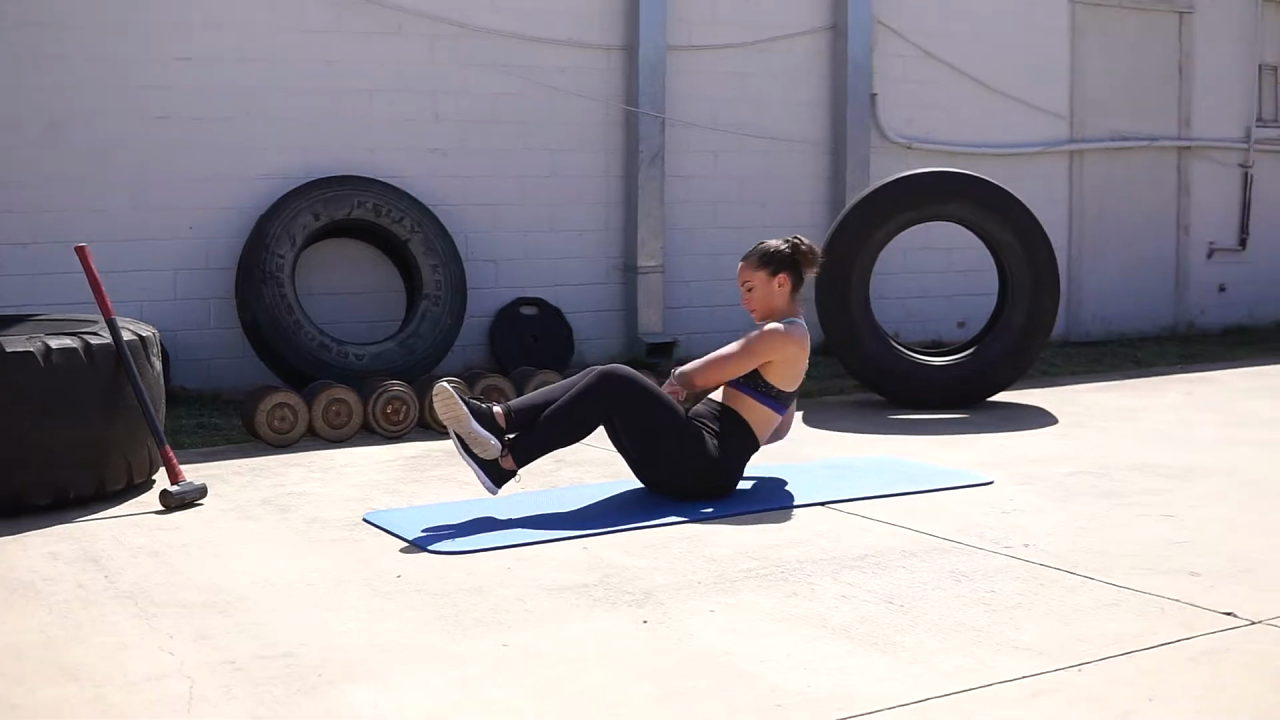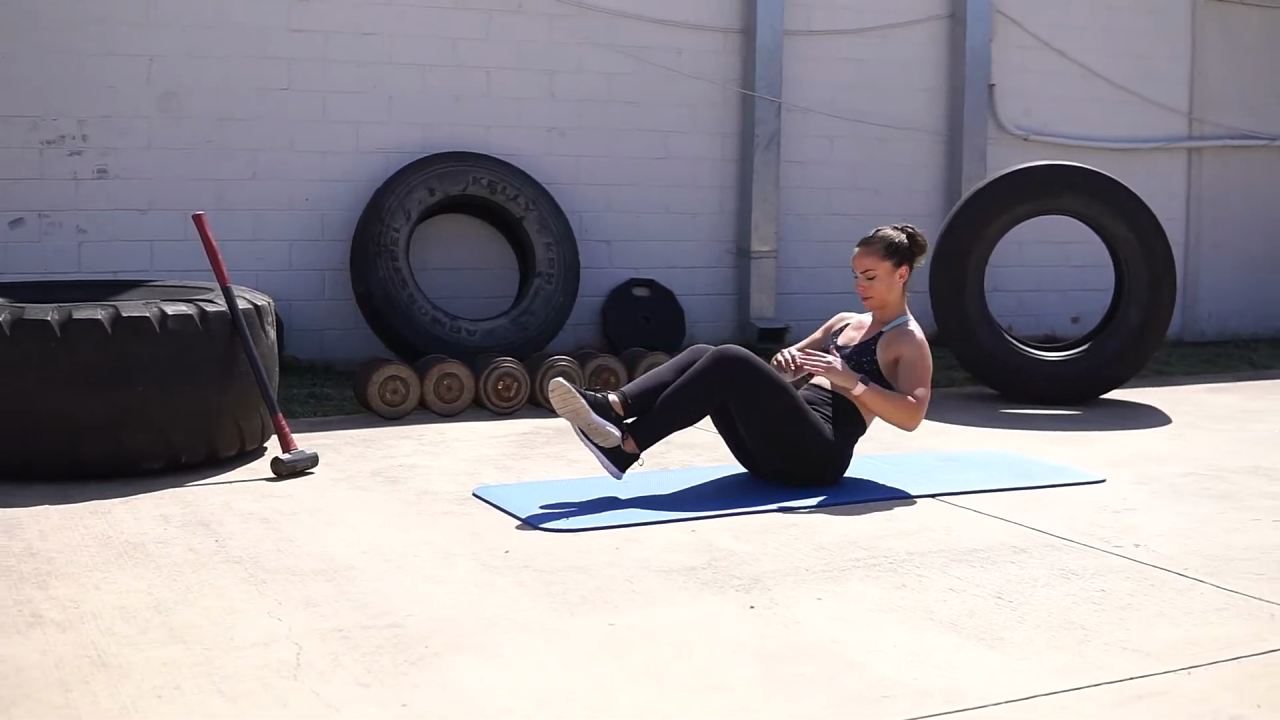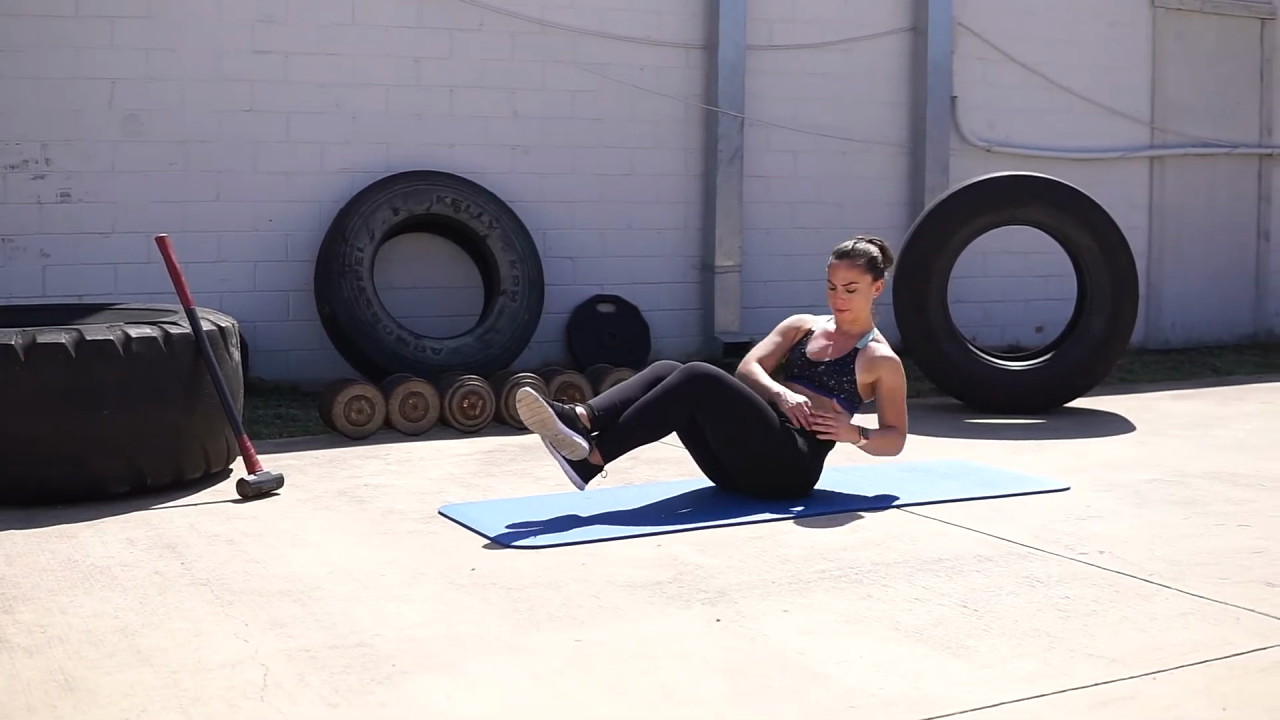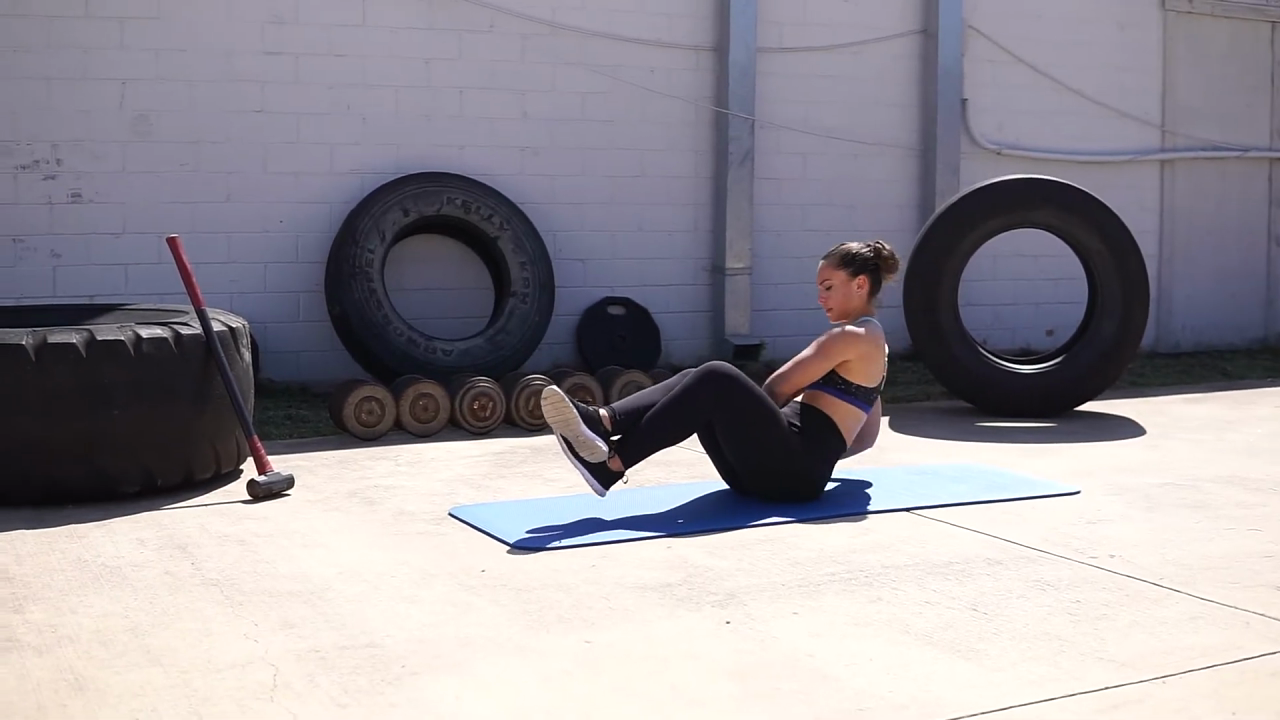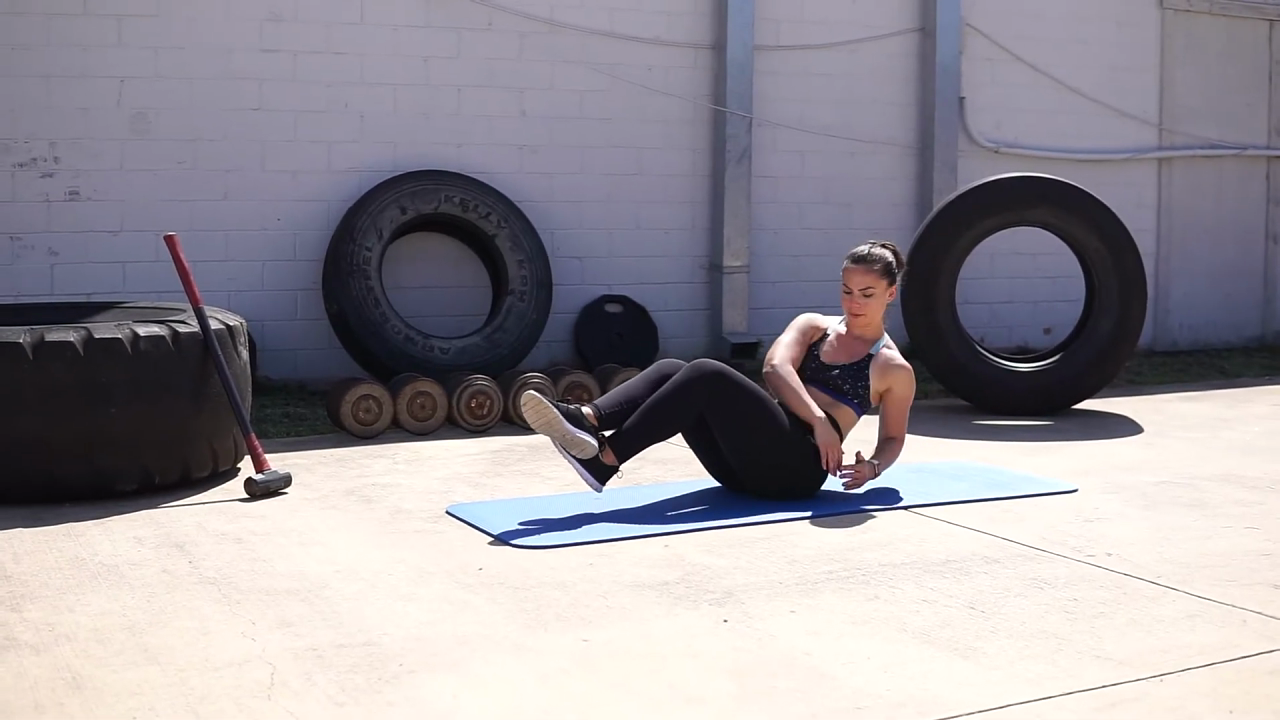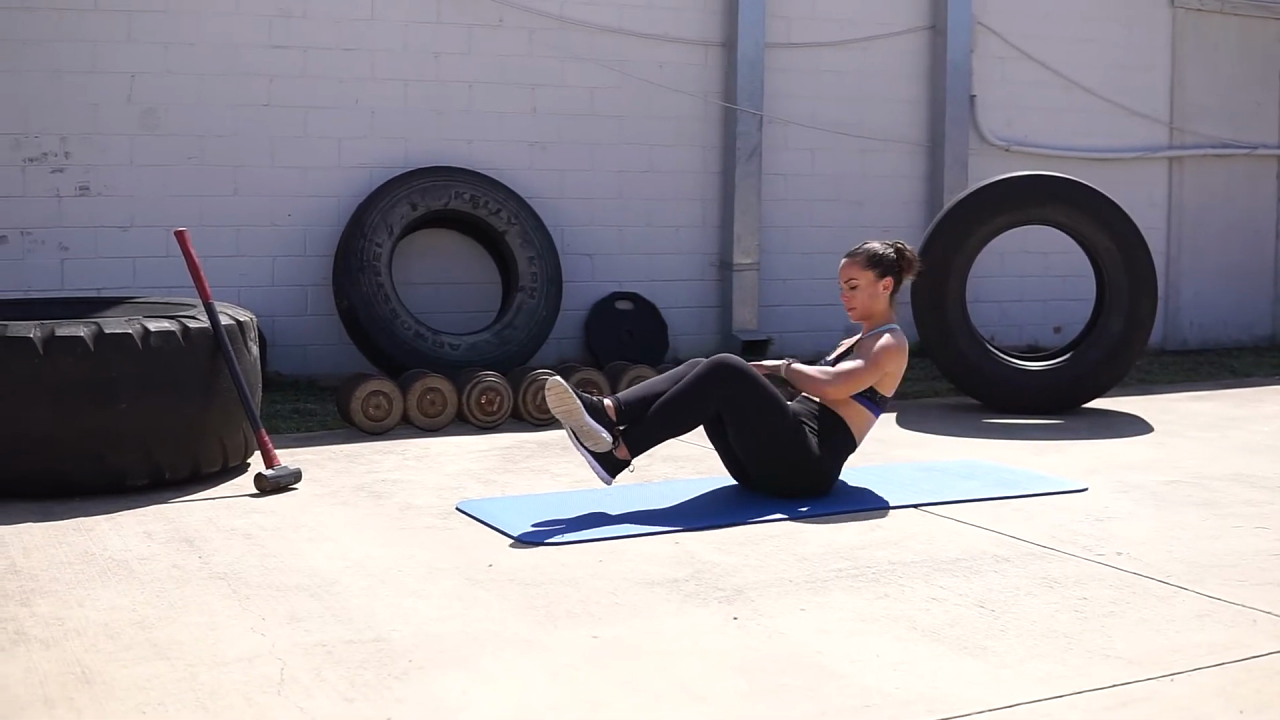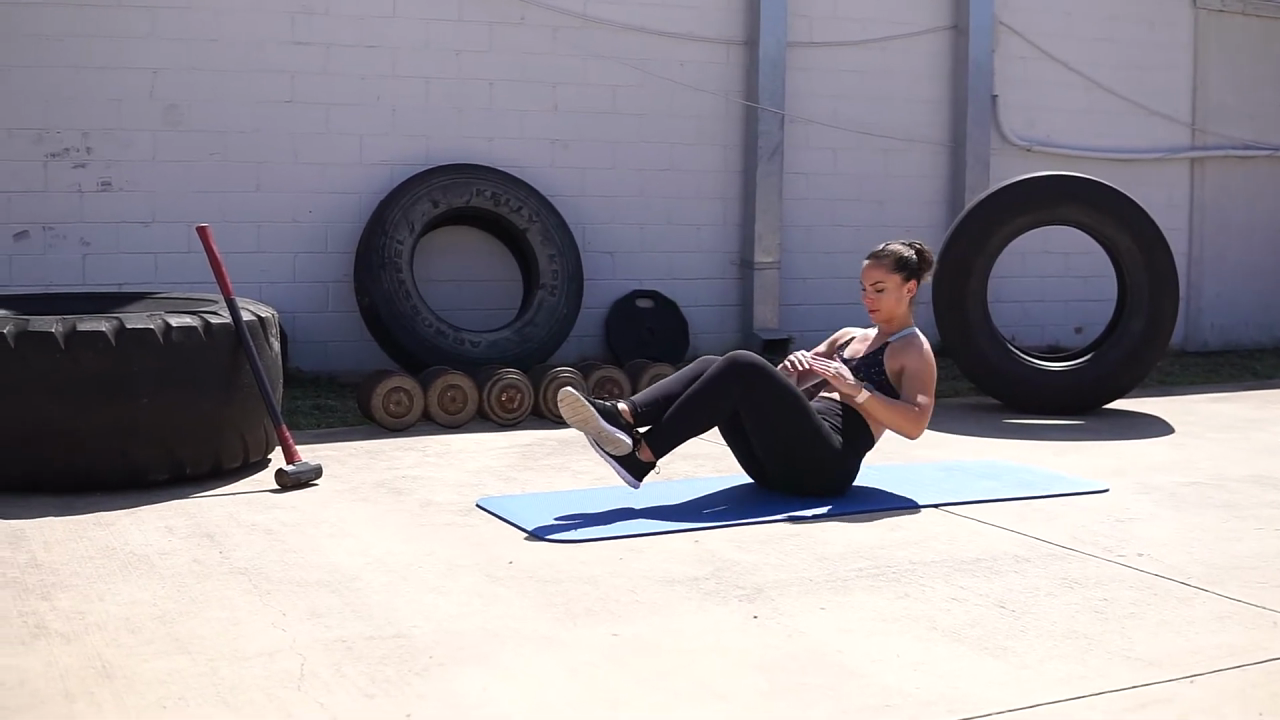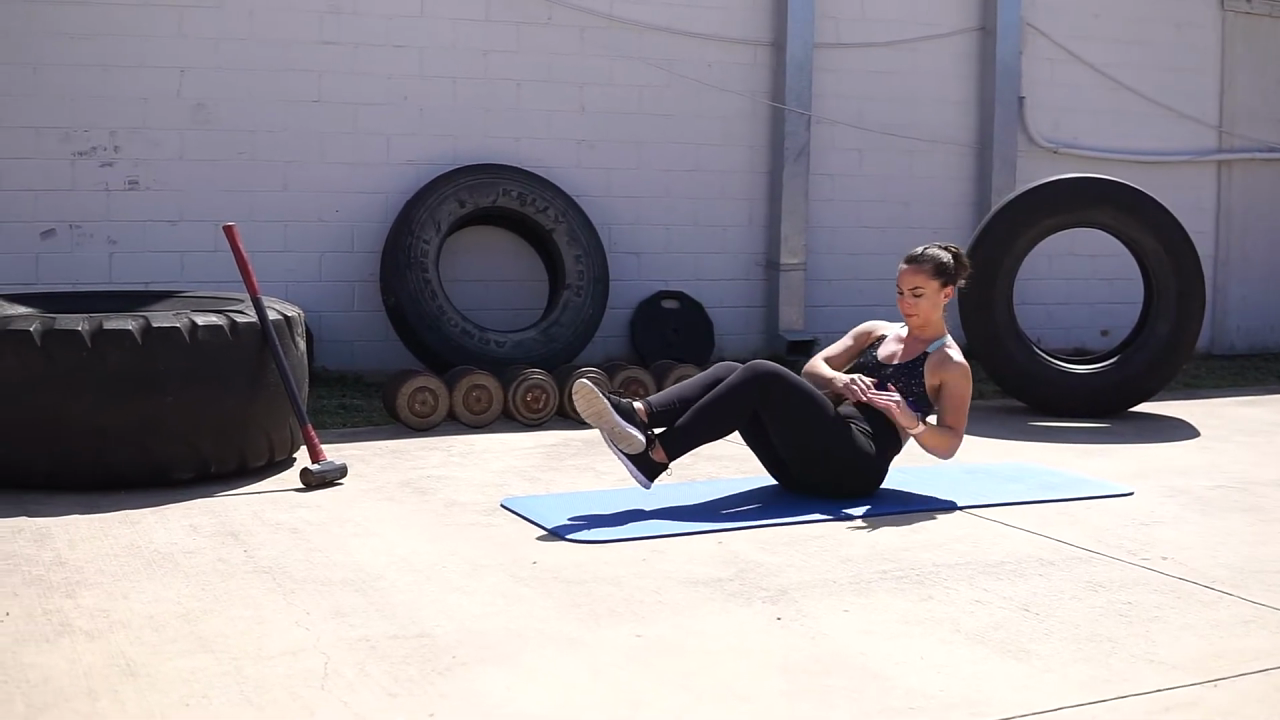
dt=0.5s
person 1, frame 1
left shoulder: (778, 337)
right shoulder: (786, 341)
left elbow: (696, 377)
right elbow: (778, 427)
left wrist: (676, 383)
left hip: (705, 468)
right hip: (690, 459)
left knee: (614, 381)
right knee: (598, 379)
left ankle: (506, 461)
right ankle: (496, 419)
person 1, frame 2
left shoulder: (909, 342)
right shoulder: (847, 322)
left elbow: (910, 415)
right elbow: (797, 367)
left wrist: (848, 379)
right wrist: (789, 357)
left hip: (817, 452)
right hip: (774, 449)
left knee: (730, 360)
right knee: (701, 355)
left ankle: (628, 445)
right ankle: (611, 407)
person 1, frame 3
left shoulder: (881, 360)
right shoulder: (803, 327)
left elbow: (894, 438)
right elbow: (748, 368)
left wrist: (857, 436)
right wrist: (784, 397)
left hip: (788, 465)
right hip: (741, 463)
left knee: (700, 379)
right knee: (667, 372)
left ankle: (593, 456)
right ankle: (579, 420)
person 1, frame 4
left shoulder: (854, 336)
right shoulder: (864, 342)
left elbow: (783, 385)
right elbow: (867, 435)
left wrist: (748, 402)
left hip: (797, 470)
right hip: (768, 465)
left knee: (715, 377)
right knee: (693, 380)
left ankle: (612, 462)
right ankle: (600, 422)
person 1, frame 5
left shoulder: (895, 369)
right shoulder: (812, 327)
left elbow: (893, 440)
right elbow: (776, 371)
left wrist: (871, 468)
right wrist: (819, 422)
left hip: (794, 465)
right hip: (747, 462)
left knee: (706, 374)
right knee: (670, 371)
left ankle: (606, 458)
right ankle: (585, 419)
person 1, frame 6
left shoulder: (890, 345)
right shoulder: (855, 342)
left elbow: (833, 385)
left wrist: (785, 367)
right wrist: (772, 374)
left hip: (806, 465)
right hip: (765, 462)
left knee: (725, 370)
right knee: (700, 370)
left ankle: (618, 452)
right ankle: (605, 411)
person 1, frame 7
left shoulder: (915, 353)
right shoulder: (851, 337)
left elbow: (914, 423)
right elbow: (796, 365)
left wrist: (858, 391)
right wrist: (796, 371)
left hip: (825, 463)
right hip: (781, 462)
left knee: (741, 365)
right knee: (709, 367)
left ankle: (642, 454)
right ankle: (619, 415)
person 1, frame 8
left shoulder: (952, 365)
right shoulder: (877, 332)
left elbow: (948, 443)
right elbow: (814, 370)
left wrist: (910, 422)
right wrist: (841, 381)
left hip: (853, 465)
right hip: (808, 464)
left knee: (761, 376)
right knee: (729, 373)
left ankle: (656, 454)
right ankle: (635, 414)
